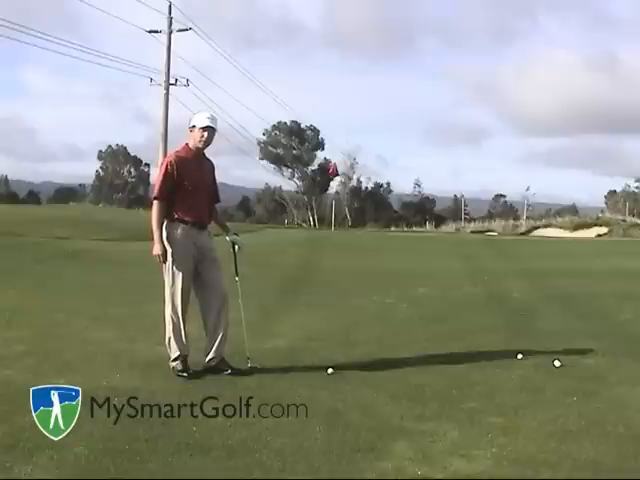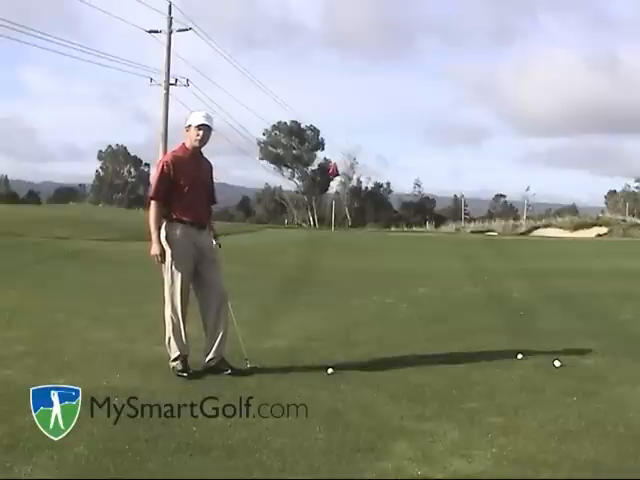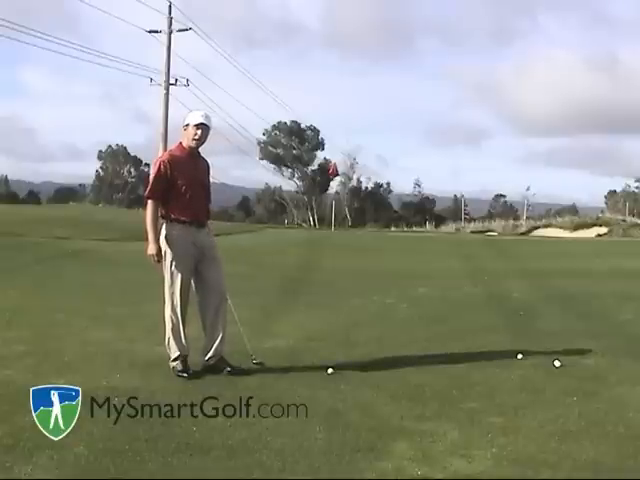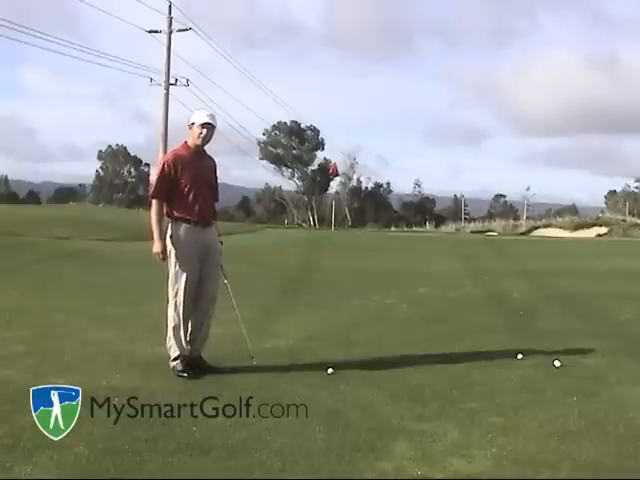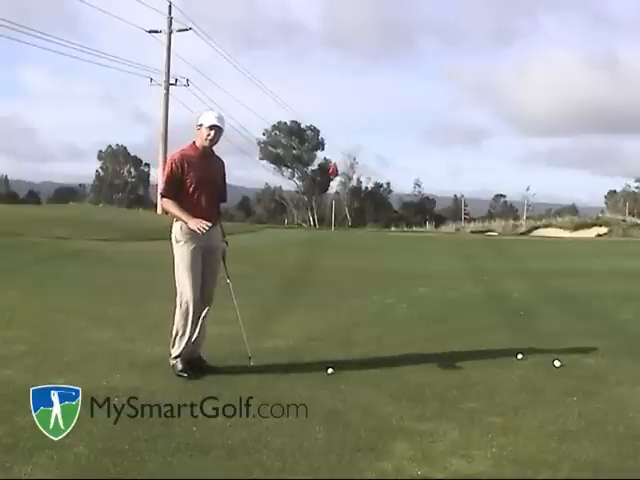
dt=0.5s
person 1, frame 1
left shoulder: (208, 165)
right shoulder: (174, 161)
right elbow: (158, 202)
left wrist: (226, 231)
right wrist: (157, 240)
left hip: (203, 235)
right hip: (179, 234)
left knee: (217, 296)
right knee: (177, 299)
left ankle: (214, 357)
right ankle: (178, 357)
person 1, frame 2
left shoulder: (206, 165)
right shoulder: (170, 161)
right elbow: (156, 202)
left wrist: (214, 233)
right wrist: (155, 240)
left hip: (202, 236)
right hip: (178, 234)
left knee: (217, 296)
right knee: (177, 299)
left ankle: (214, 357)
right ankle: (178, 358)
person 1, frame 3
left shoulder: (203, 164)
right shoulder: (167, 161)
right elbow: (152, 202)
right wrist: (152, 240)
left hip: (203, 233)
right hip: (177, 234)
left knee: (216, 294)
right knee: (177, 299)
left ankle: (213, 356)
right ankle: (178, 357)
person 1, frame 4
left shoulder: (210, 163)
right shoulder: (172, 160)
right elbow: (157, 201)
left wrist: (217, 235)
right wrist: (158, 238)
left hip: (209, 233)
right hip: (183, 232)
left knee: (207, 298)
right knee: (181, 298)
left ankle: (195, 353)
right ankle: (177, 356)
person 1, frame 5
left shoulder: (218, 164)
right shoulder: (179, 159)
right elbow: (166, 199)
left wrist: (222, 236)
right wrist: (190, 220)
left hip: (212, 234)
right hip: (187, 232)
left knee: (205, 298)
right knee: (189, 295)
left ankle: (193, 353)
right ankle: (178, 355)
